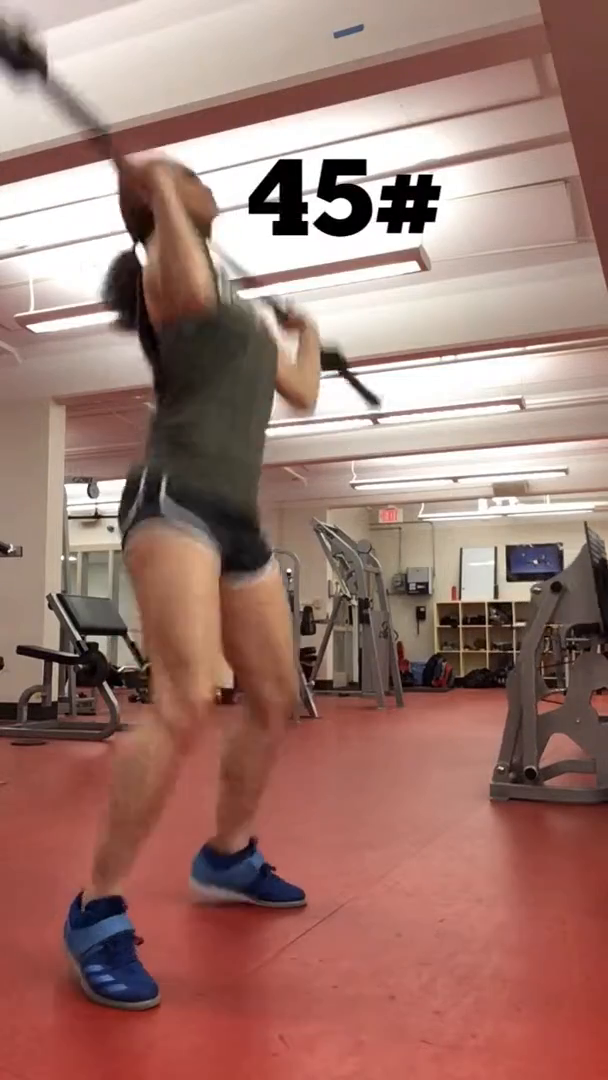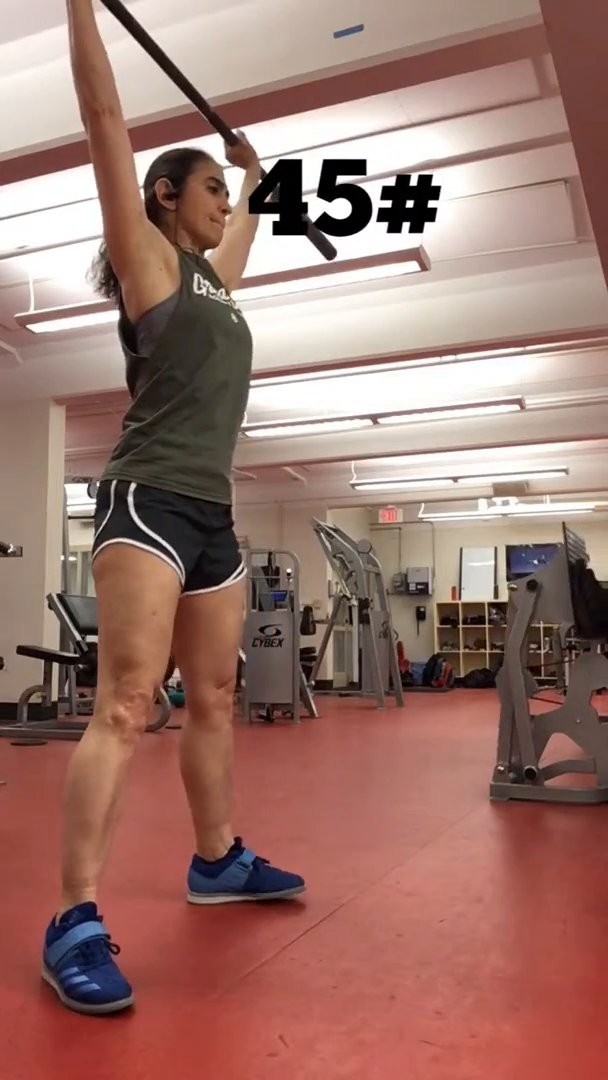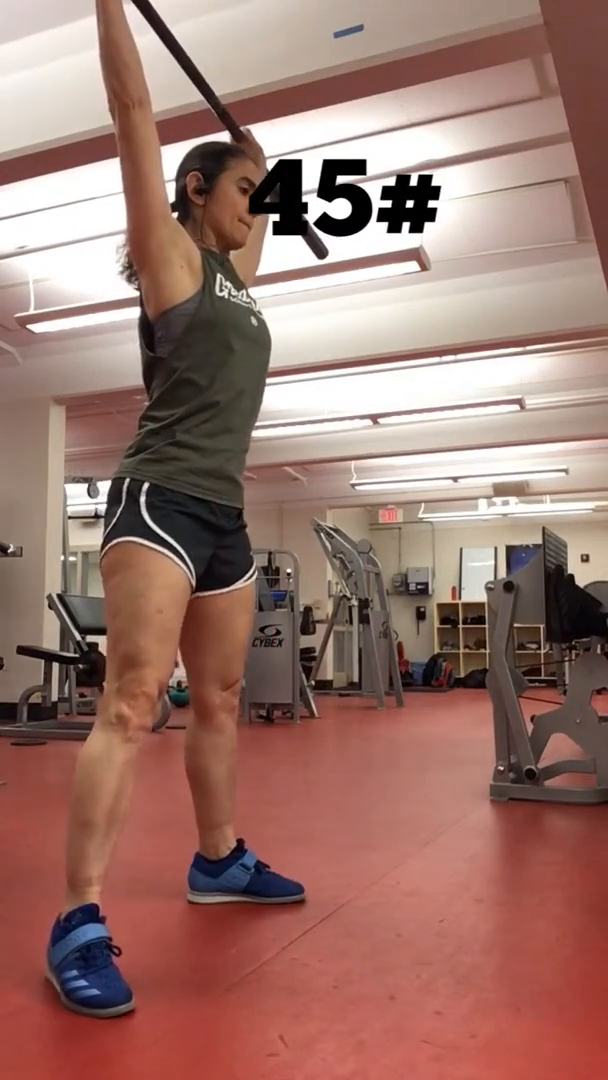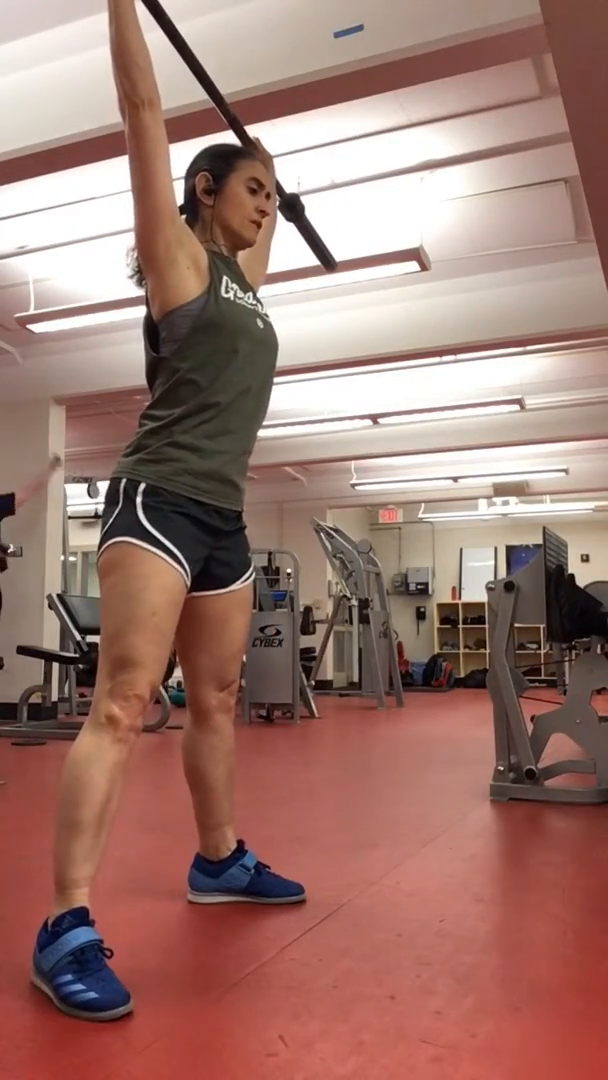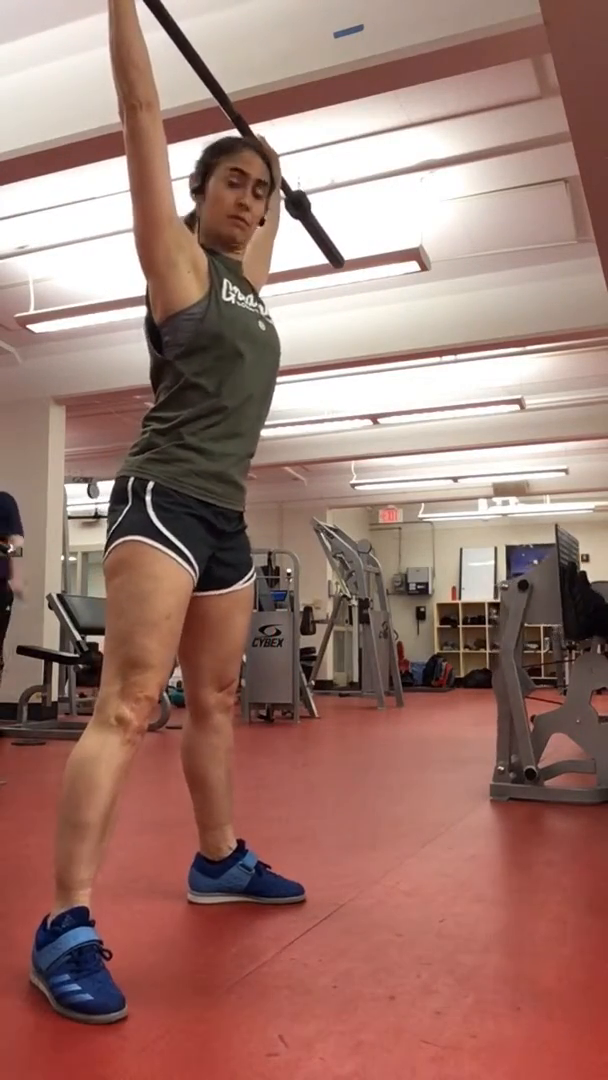
dt=1s
person 1, frame 1
left shoulder: (240, 307)
right shoulder: (168, 269)
left elbow: (301, 394)
right elbow: (191, 291)
left wrist: (306, 335)
right wrist: (154, 186)
left hip: (235, 518)
right hip: (175, 499)
left knee: (274, 700)
right knee: (186, 702)
left ankle: (227, 854)
right ankle: (98, 913)
person 1, frame 2
left shoulder: (212, 279)
right shoulder: (146, 256)
left elbow: (247, 225)
right elbow: (104, 121)
left wrist: (253, 173)
left hip: (210, 514)
right hip: (148, 505)
left knee: (213, 702)
right knee: (124, 709)
left ankle: (218, 859)
right ankle: (74, 924)
person 1, frame 3
left shoulder: (233, 274)
right shoulder: (171, 253)
left elbow: (257, 208)
right elbow: (133, 113)
left wrist: (256, 160)
left hip: (221, 514)
right hip: (160, 501)
left knee: (219, 704)
right knee: (131, 706)
left ankle: (218, 859)
right ankle: (78, 924)
person 1, frame 4
left shoulder: (243, 277)
right shoulder: (178, 254)
left elbow: (263, 218)
right elbow: (143, 112)
left hip: (222, 517)
right hip: (160, 503)
left knee: (216, 704)
right knee: (122, 706)
left ankle: (219, 860)
right ankle: (66, 929)
person 1, frame 5
left shoulder: (247, 278)
right shoulder: (178, 257)
left elbow: (272, 218)
right elbow: (142, 114)
left hip: (226, 516)
right hip: (165, 501)
left knee: (215, 704)
right knee: (128, 705)
left ankle: (219, 859)
right ankle: (66, 928)
